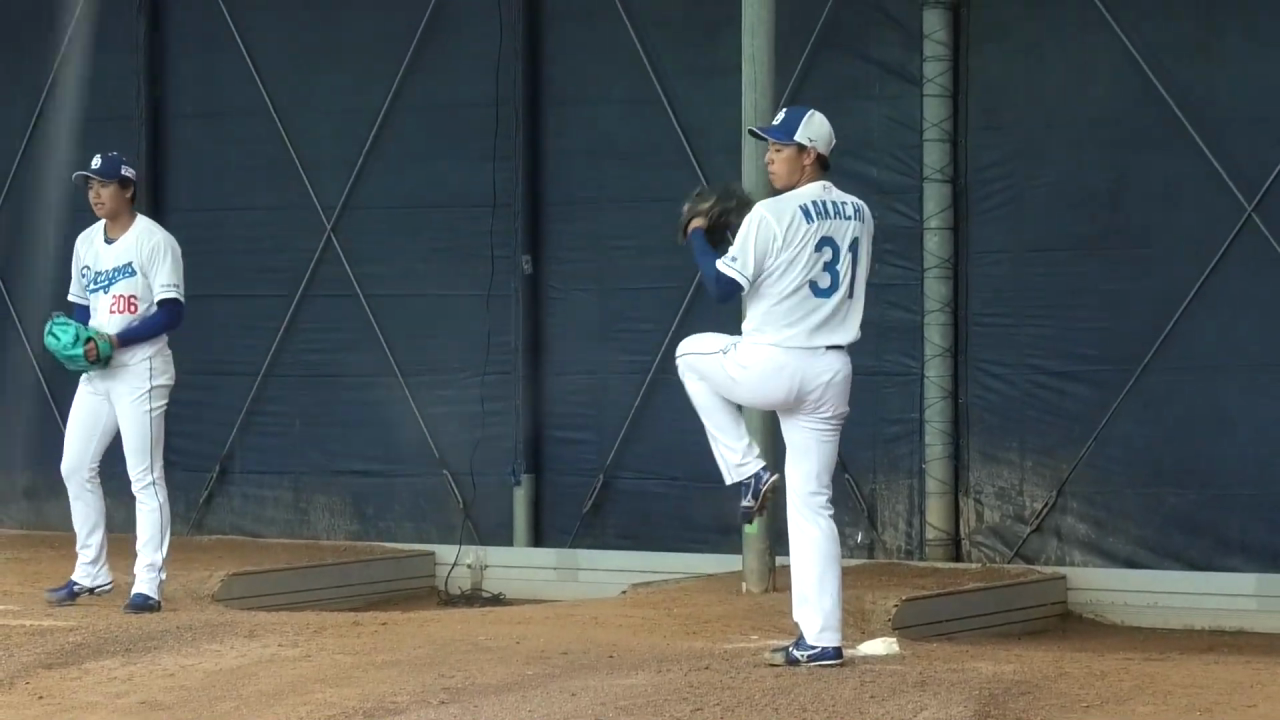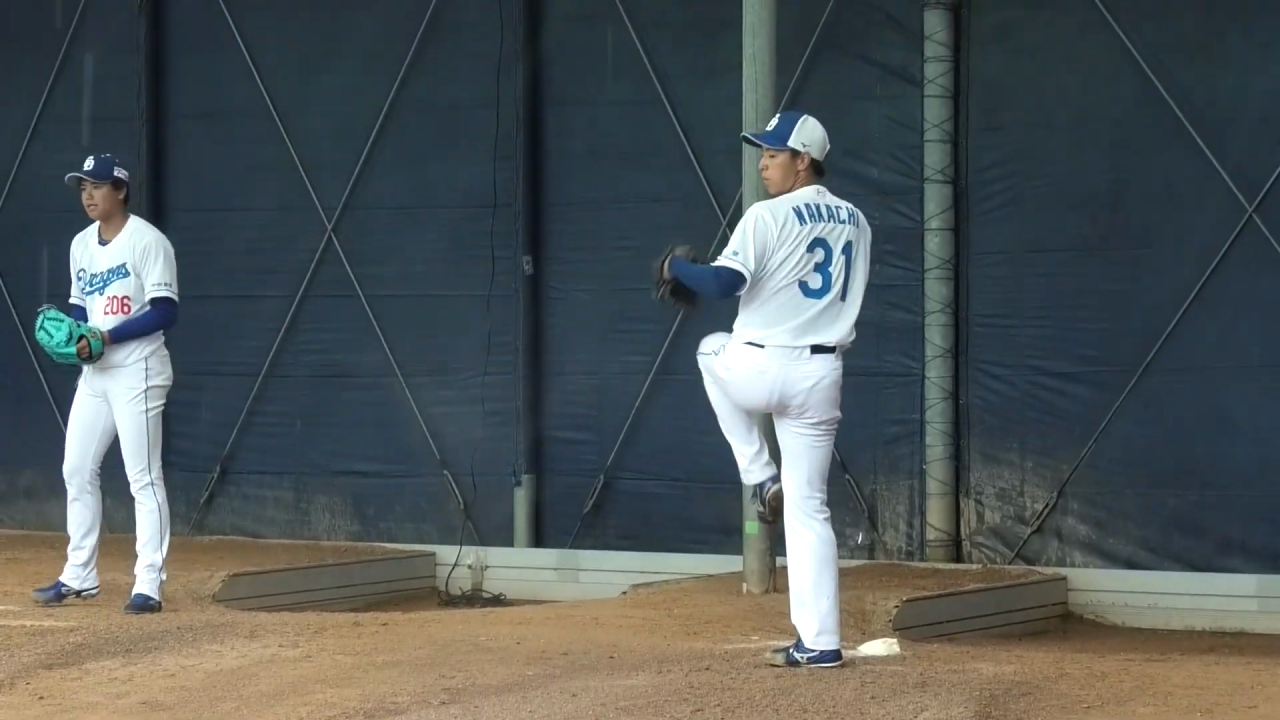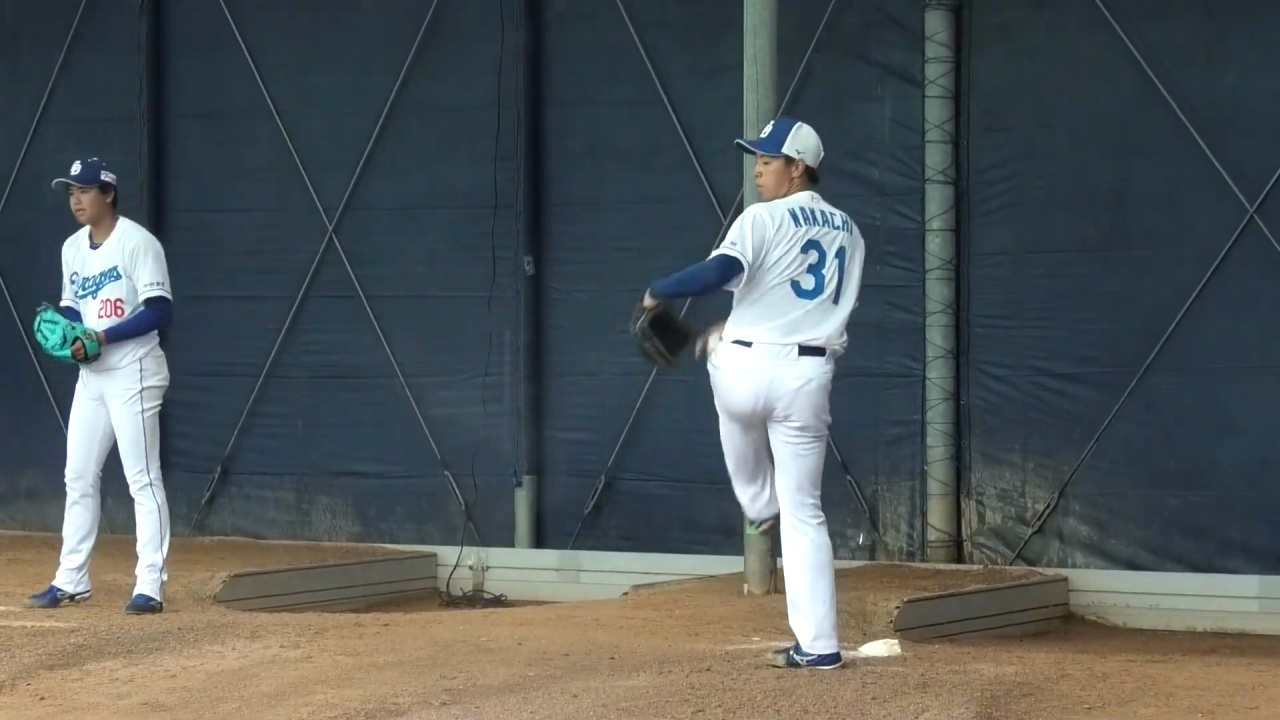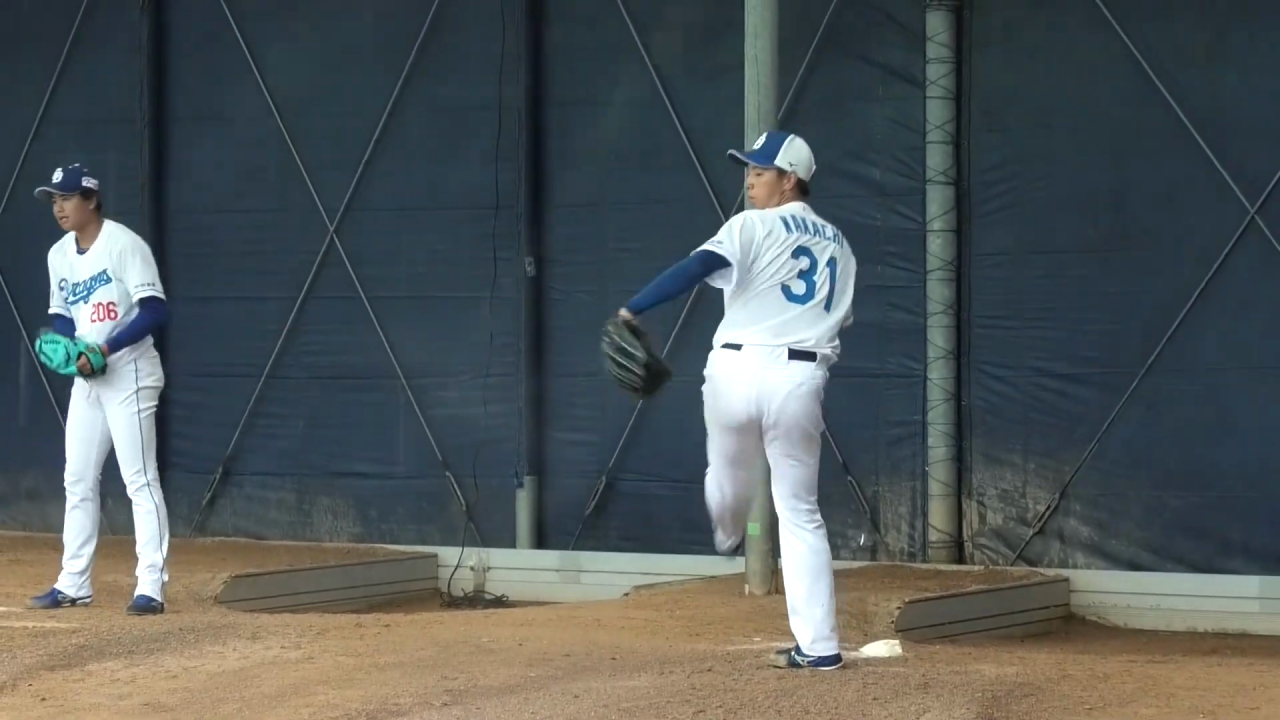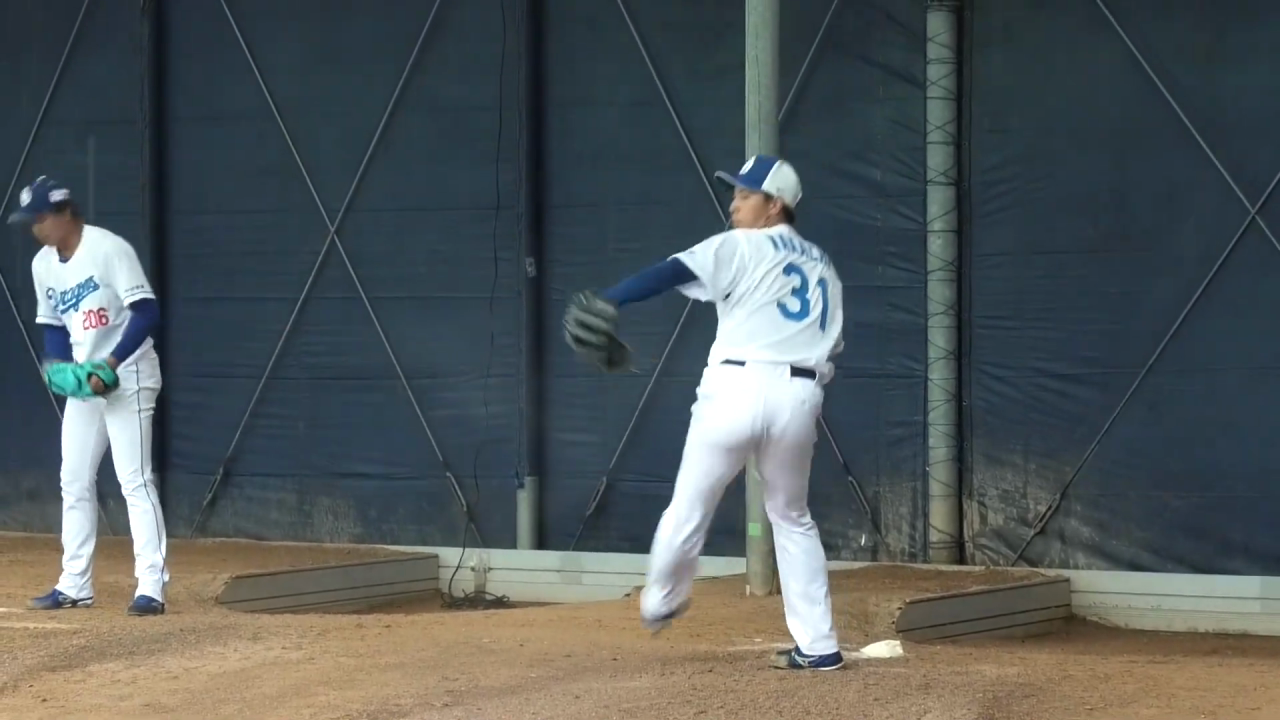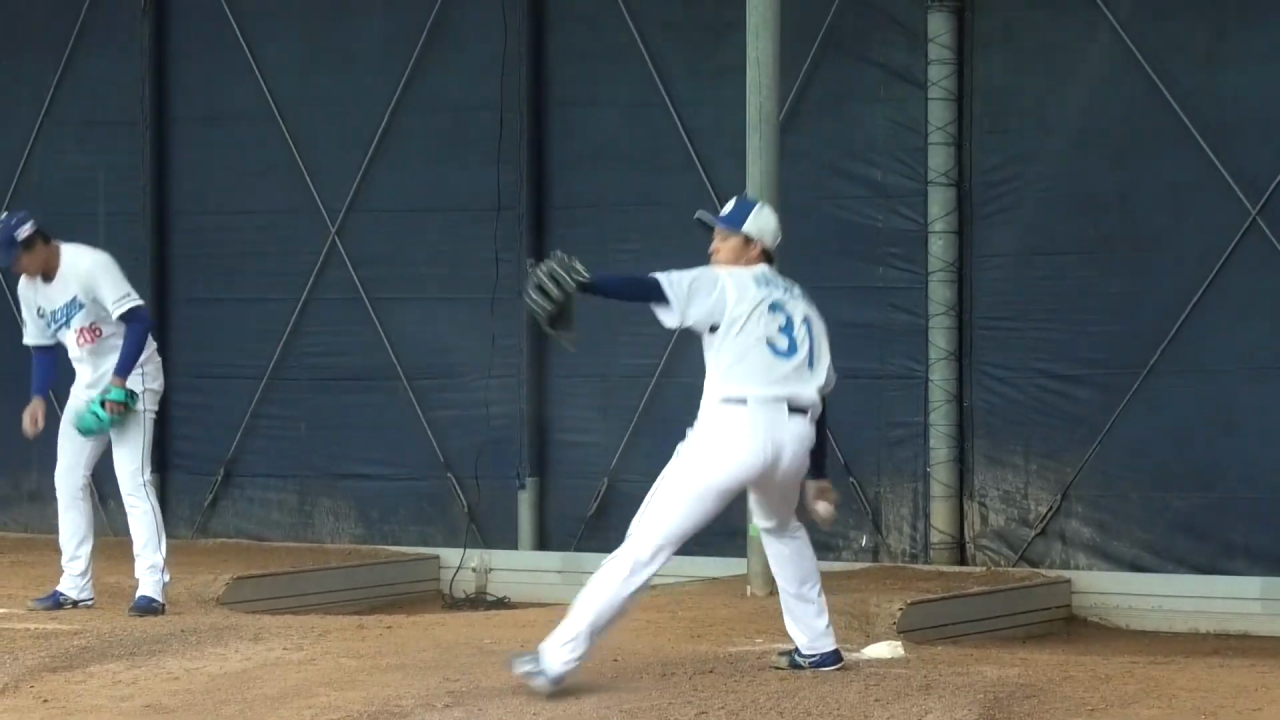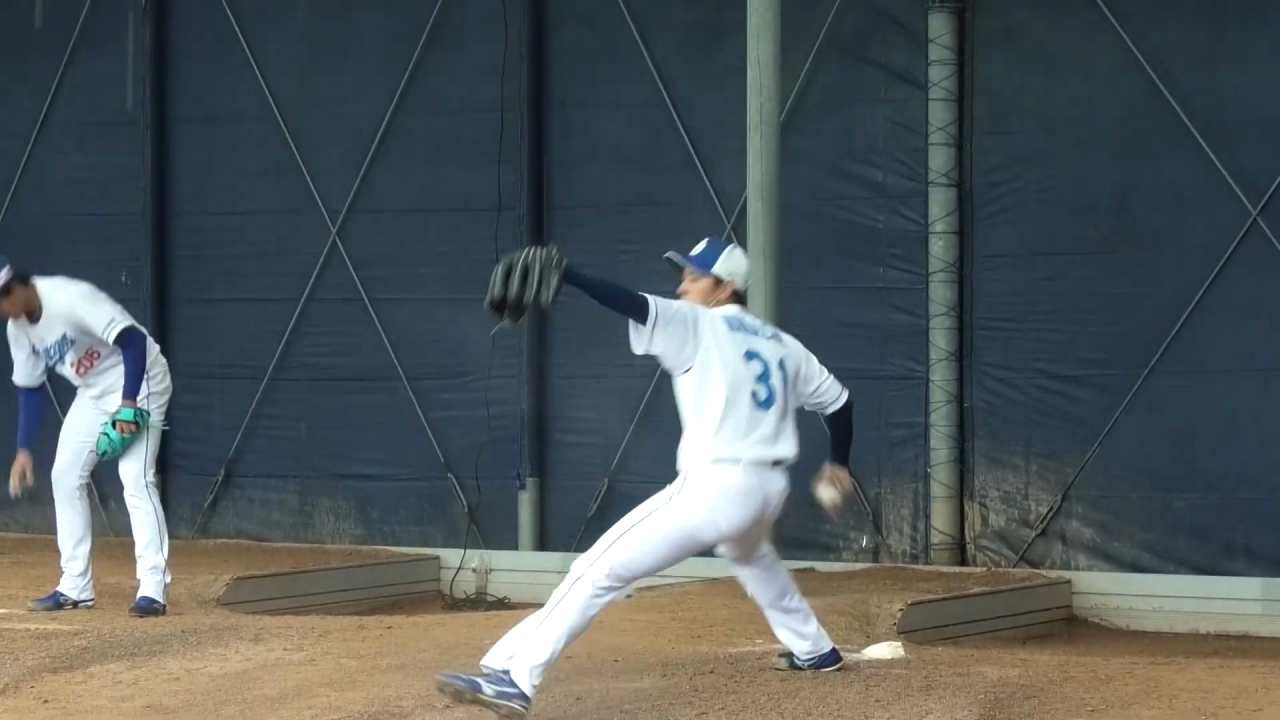
dt=0.1s
person 1, frame 1
left shoulder: (771, 213)
right shoulder: (859, 213)
left elbow: (724, 285)
left wrist: (697, 233)
left hip: (769, 365)
right hip: (830, 373)
left knee: (692, 353)
right knee: (811, 503)
left ankle: (747, 472)
right ankle: (821, 639)
person 1, frame 2
left shoulder: (767, 215)
right shoulder: (856, 222)
left elbow: (726, 282)
left wrist: (677, 267)
left hip: (758, 367)
right hip: (819, 374)
left knee: (713, 348)
right knee: (810, 507)
left ankle: (762, 477)
right ankle: (821, 642)
person 1, frame 3
left shoulder: (762, 217)
right shoulder: (849, 232)
left elbow: (722, 271)
left wrist: (658, 290)
left hip: (747, 369)
right hip: (808, 377)
right knee: (803, 511)
left ankle: (760, 505)
right ankle: (818, 644)
person 1, frame 4
left shoulder: (755, 225)
right shoulder: (839, 244)
left elbow: (707, 263)
left wrist: (634, 303)
left hip: (741, 371)
right hip: (802, 380)
left knee: (726, 481)
right knee: (800, 511)
left ankle: (728, 538)
right ankle: (821, 646)
person 1, frame 5
left shoulder: (738, 246)
right shoulder: (824, 267)
left elbow: (676, 272)
left wrist: (605, 299)
left hip: (736, 391)
right hip: (799, 398)
left knee: (689, 508)
right knee: (793, 520)
left ankle: (663, 600)
right ankle: (818, 645)
person 1, frame 6
left shoulder: (722, 284)
right shoulder: (801, 303)
left elbow: (653, 288)
right elbow: (818, 390)
left wrist: (580, 282)
right wrist: (815, 472)
left hip: (736, 430)
right hip: (795, 435)
left knee: (645, 544)
right knee: (782, 529)
left ankle: (559, 655)
right ankle: (818, 647)
person 1, frame 7
left shoulder: (694, 324)
right shoulder: (784, 345)
left elbow: (634, 306)
right elbow: (839, 404)
left wrist: (563, 273)
right wrist: (839, 463)
left hip: (715, 483)
right hip: (769, 487)
left knee: (597, 571)
right knee: (752, 554)
left ankle: (512, 676)
right ankle: (814, 648)
person 2, frame 1
left shoulder: (156, 241)
right shoulder: (85, 242)
left elbow: (171, 312)
right elbow: (81, 304)
left wrist: (115, 342)
left hip: (140, 374)
right hip: (95, 372)
left knee: (144, 479)
right knee: (75, 467)
left ankle: (148, 584)
right ankle: (91, 572)
person 2, frame 2
left shoulder: (149, 241)
right shoulder: (80, 244)
left elbow: (165, 311)
right elbow: (81, 305)
left wrist: (107, 338)
left hip: (138, 374)
right hip: (95, 374)
left knee: (144, 480)
right knee: (77, 473)
left ankle: (149, 585)
right ankle: (78, 577)
person 2, frame 3
left shoulder: (139, 242)
right shoulder: (72, 248)
left elbow: (160, 311)
right elbow: (74, 308)
left wrist: (103, 338)
left hip: (134, 375)
right hip: (92, 376)
left knee: (142, 481)
right knee: (79, 478)
left ankle: (150, 585)
right ankle: (72, 580)
person 2, frame 4
left shoulder: (125, 245)
right shoulder: (58, 254)
left elbow: (155, 310)
right elbow: (62, 314)
left wrist: (106, 349)
left hip: (130, 374)
right hip: (88, 377)
left knee: (139, 480)
right knee: (78, 481)
left ankle: (152, 587)
right ankle: (74, 584)
person 2, frame 5
left shoulder: (109, 249)
right shoulder: (43, 264)
left elbow: (147, 313)
right elbow: (52, 325)
left wrist: (110, 363)
right wrist: (56, 363)
left hip: (127, 376)
right hip: (83, 380)
left knee: (134, 480)
right knee: (74, 482)
left ankle: (151, 587)
right ankle: (74, 585)
person 2, frame 6
left shoulder: (88, 264)
left elbow: (136, 320)
right elbow: (41, 347)
left wrist: (119, 383)
right wrist: (38, 397)
left hip: (131, 375)
right hip: (88, 384)
left knee: (133, 479)
right knee: (68, 479)
left ankle: (151, 589)
right ankle: (75, 586)
person 2, frame 7
left shoulder: (71, 298)
left elbow: (133, 339)
right elbow: (29, 388)
left wrist: (128, 402)
left hip: (139, 384)
right hip: (94, 394)
left knee: (136, 482)
right knee: (65, 476)
left ankle: (153, 590)
right ankle: (75, 586)
